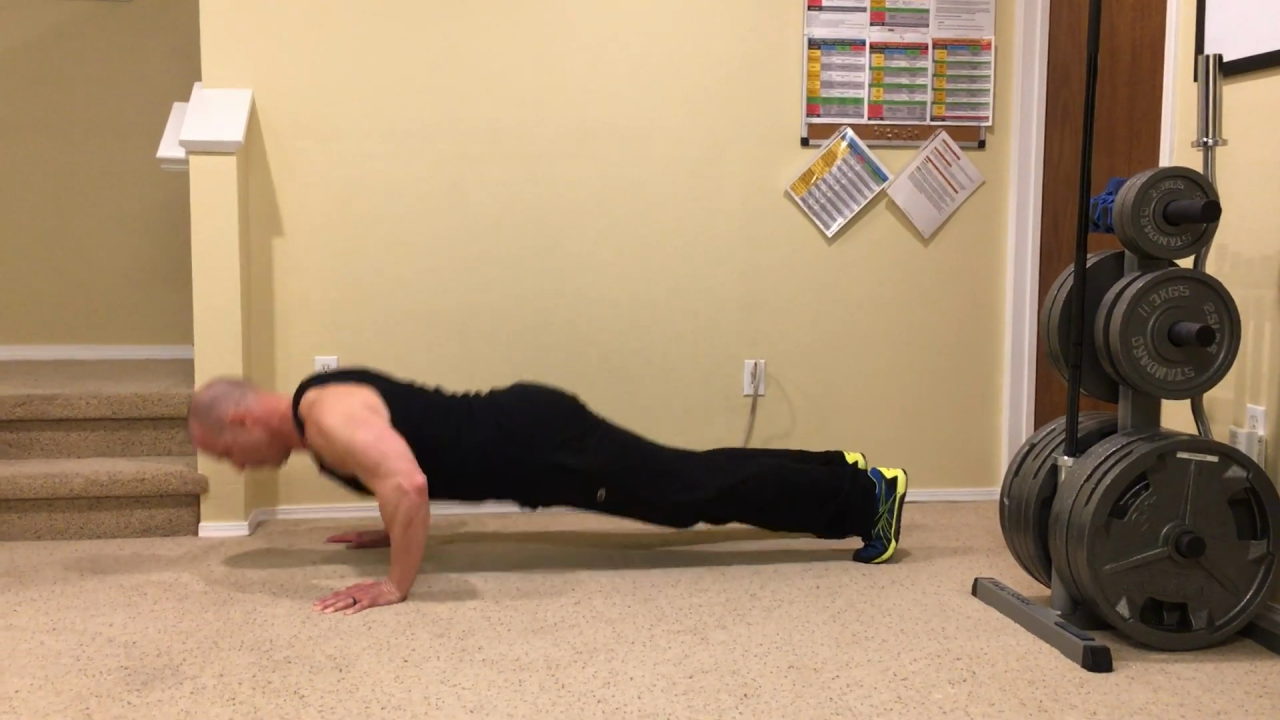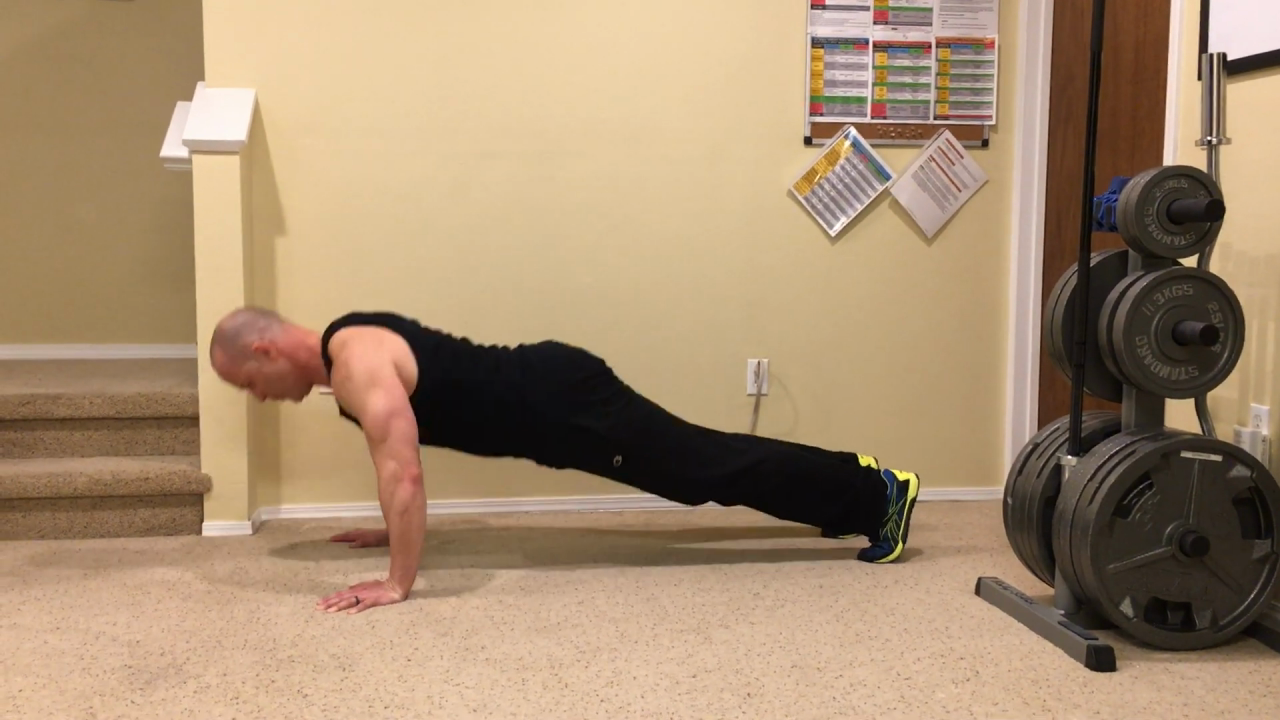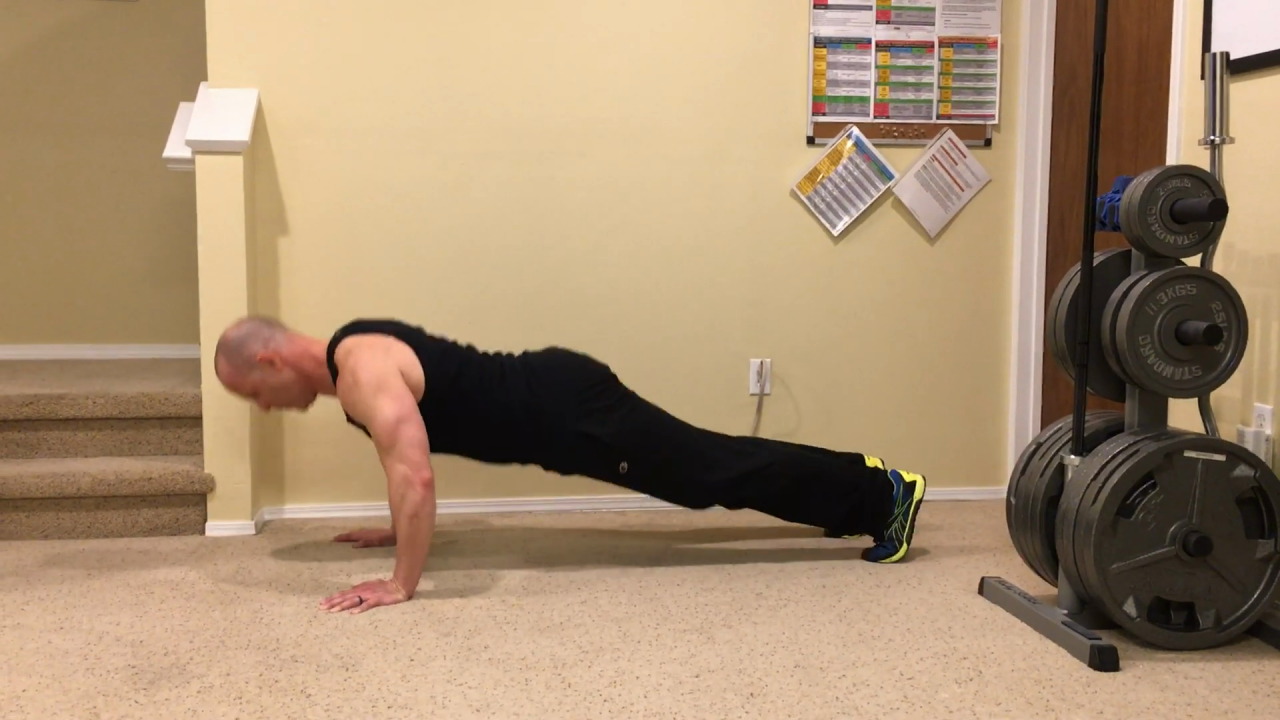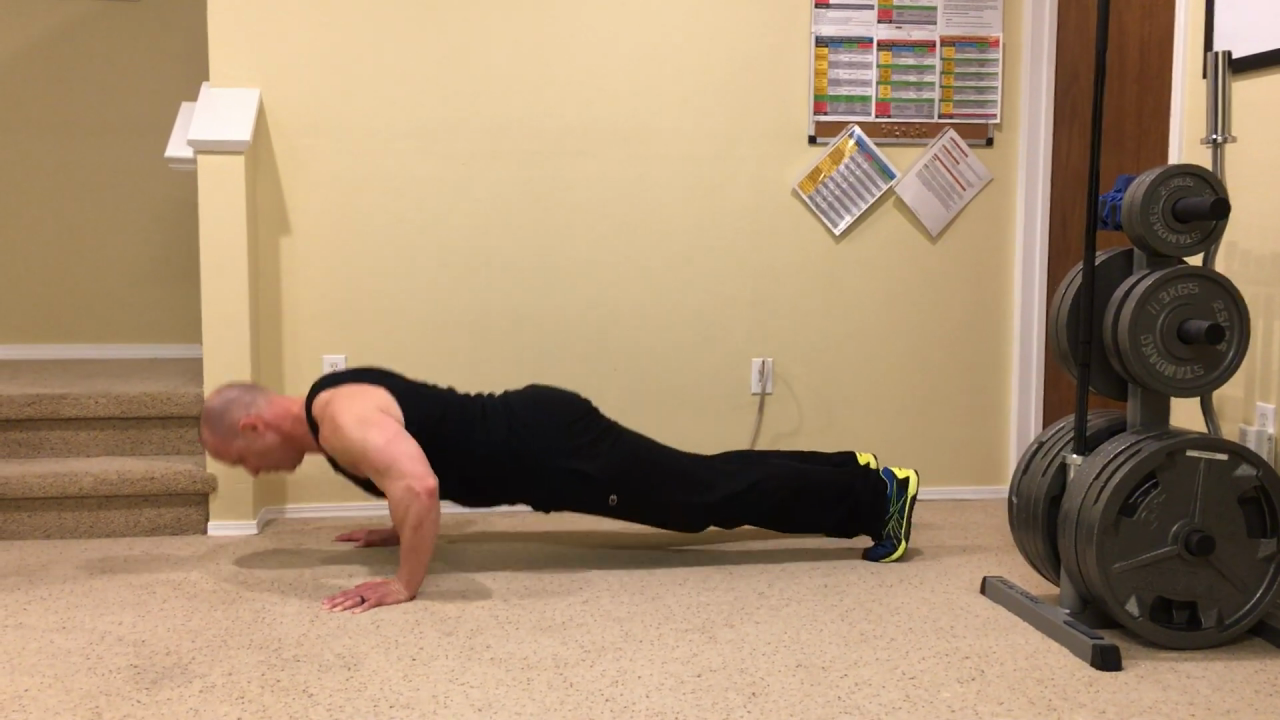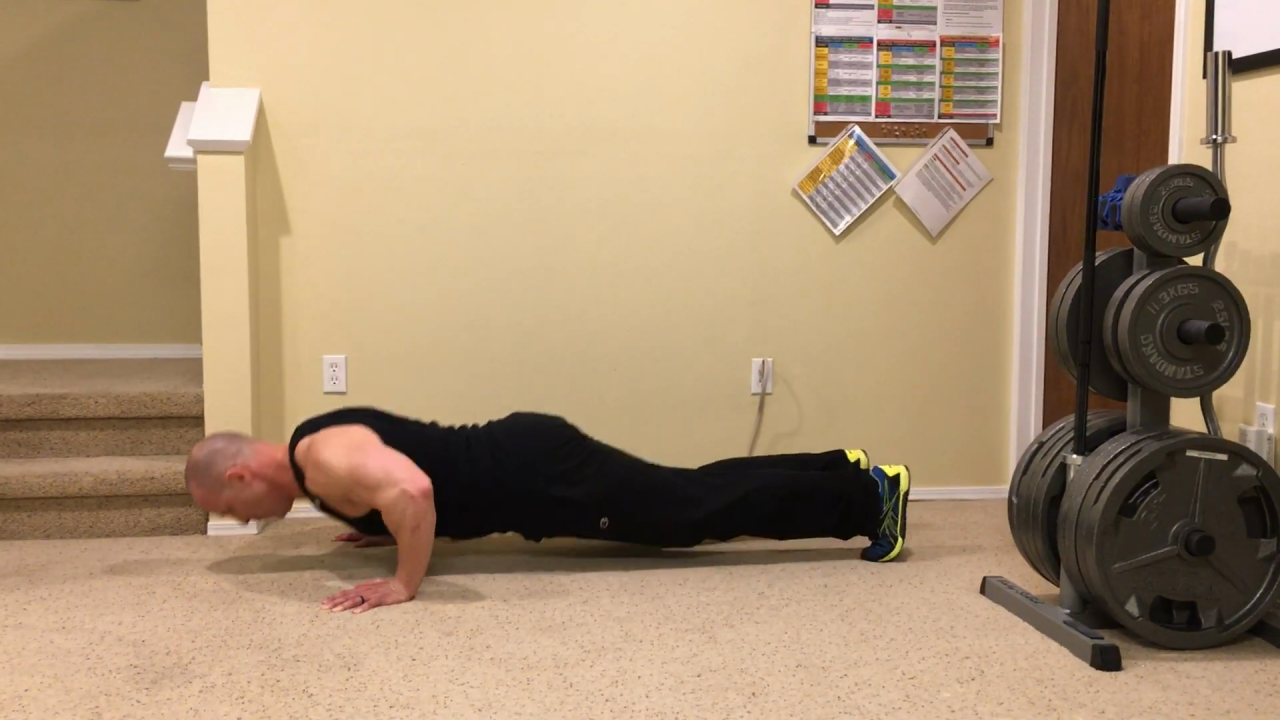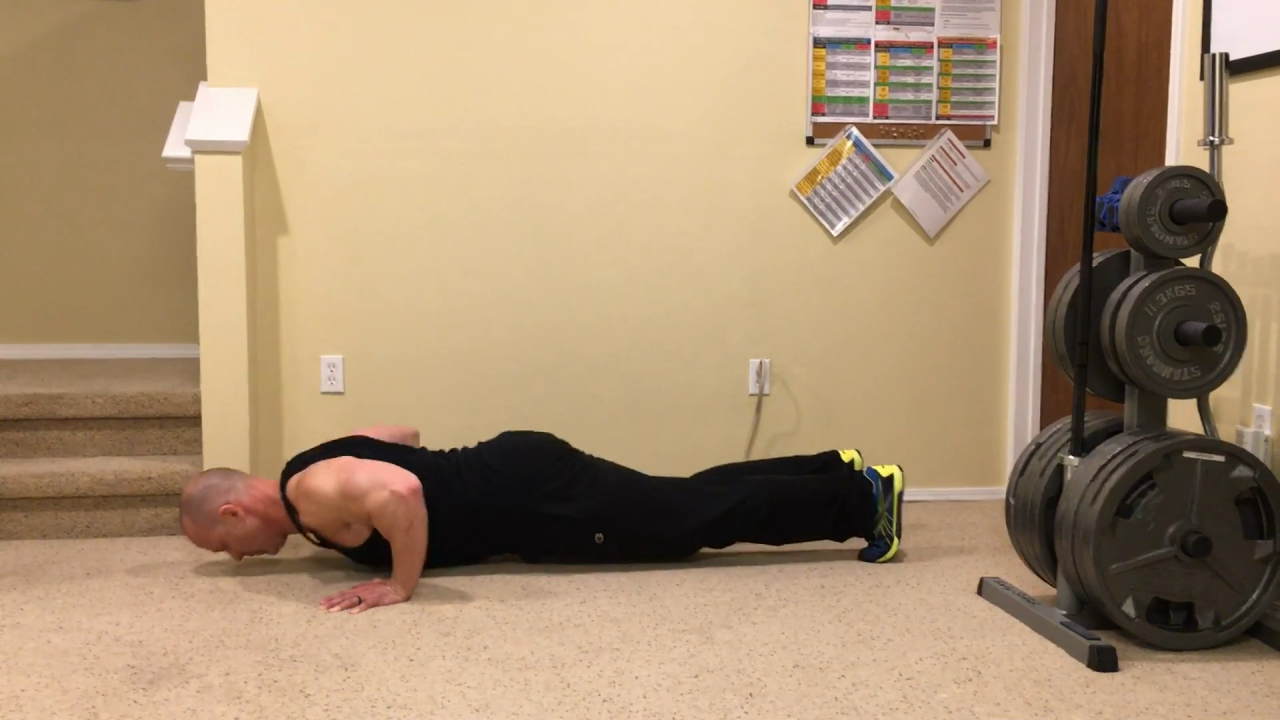
dt=0.2s
person 1, frame 1
left shoulder: (322, 420)
right shoulder: (323, 401)
left elbow: (409, 484)
left wrist: (397, 584)
right wrist: (392, 530)
left hip: (539, 446)
right hip: (521, 426)
left knee: (702, 491)
right knee: (696, 478)
left ankle: (864, 495)
right ankle: (844, 473)
person 1, frame 2
left shoulder: (354, 363)
right shoulder: (348, 345)
left elbow: (401, 472)
right elbow: (402, 454)
left wrist: (398, 584)
right wrist: (390, 529)
left hip: (562, 404)
right hip: (546, 391)
left knee: (718, 472)
right knee: (713, 460)
left ankle: (876, 495)
right ankle: (861, 478)
person 1, frame 3
left shoulder: (361, 369)
right shoulder: (353, 352)
left elbow: (413, 475)
right elbow: (411, 457)
left wrist: (401, 585)
right wrist: (397, 528)
left hip: (569, 412)
right hip: (550, 400)
left knee: (724, 476)
right knee: (720, 466)
left ankle: (883, 495)
right ankle: (865, 480)
person 1, frame 4
left shoulder: (339, 419)
right shoulder: (335, 401)
left elbow: (420, 485)
left wrist: (404, 584)
right wrist: (399, 530)
left hip: (554, 450)
right hip: (533, 429)
left knee: (713, 496)
right knee: (709, 482)
left ankle: (877, 496)
right ankle: (856, 475)
person 1, frame 5
left shoulder: (321, 462)
right shoulder: (321, 442)
left elbow: (413, 490)
left wrist: (404, 584)
right wrist: (389, 528)
left hip: (539, 477)
right hip: (521, 453)
left knee: (705, 509)
right knee: (699, 491)
left ankle: (869, 494)
right ankle: (845, 472)
person 1, frame 6
left shoulder: (311, 497)
right shoulder: (317, 471)
left elbow: (401, 489)
right elbow: (405, 436)
left wrist: (399, 585)
right wrist: (381, 541)
left hip: (531, 500)
right hip: (515, 471)
left knee: (700, 517)
right knee: (694, 499)
left ankle: (863, 495)
right ankle: (839, 474)
